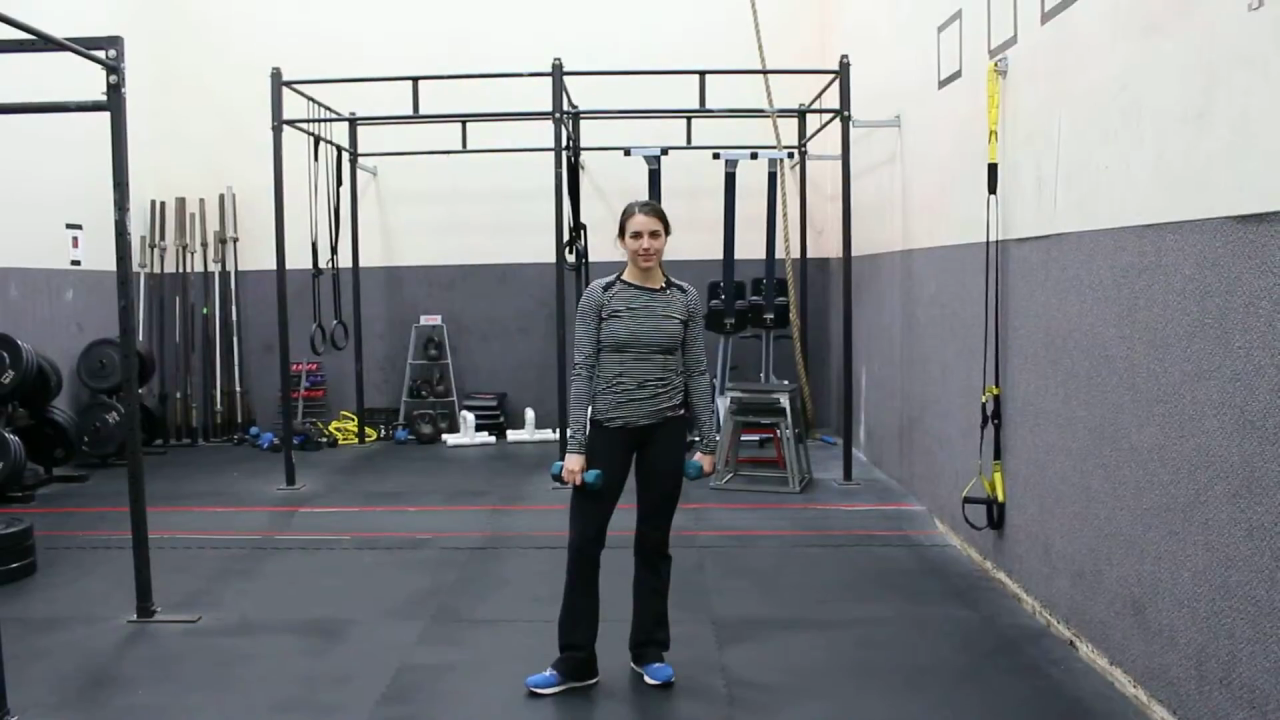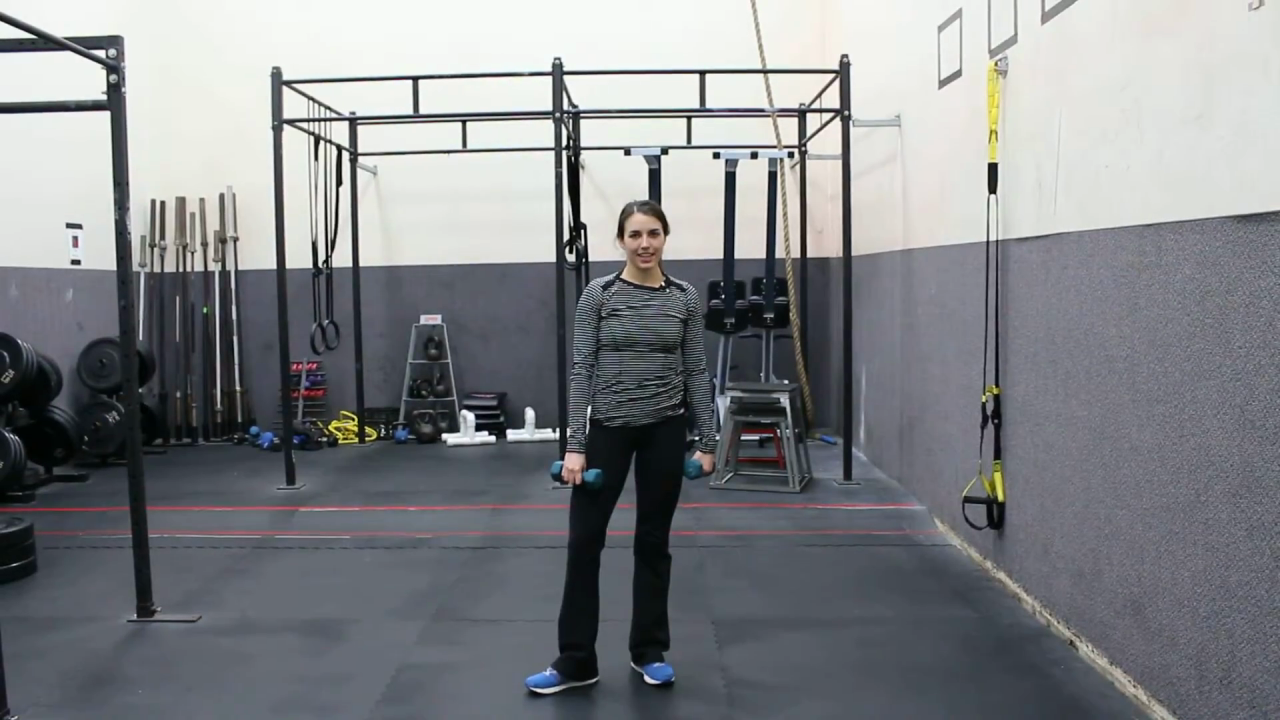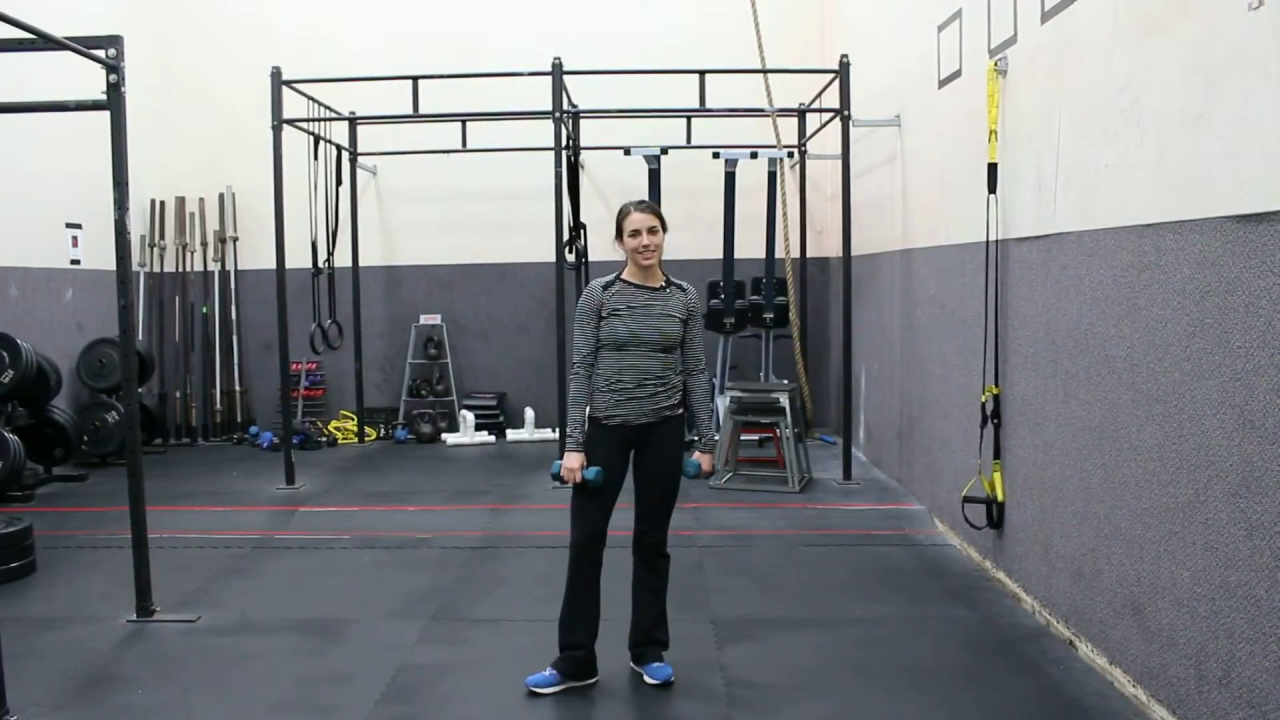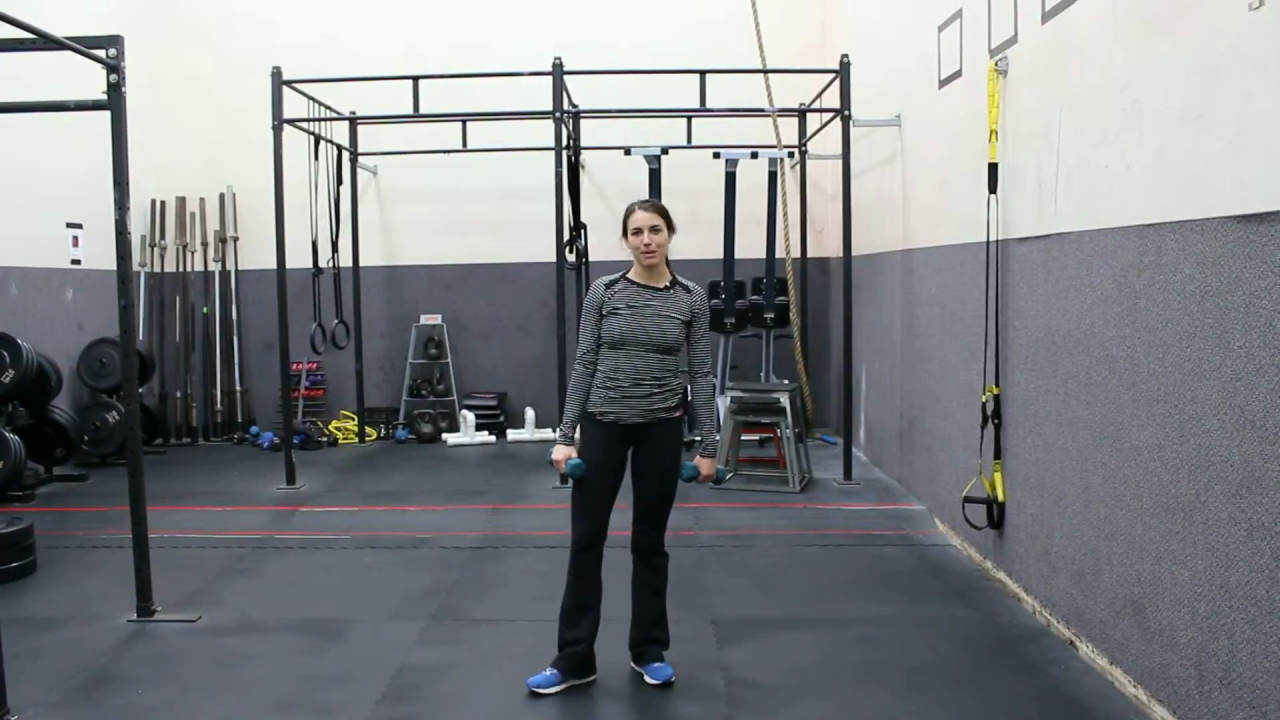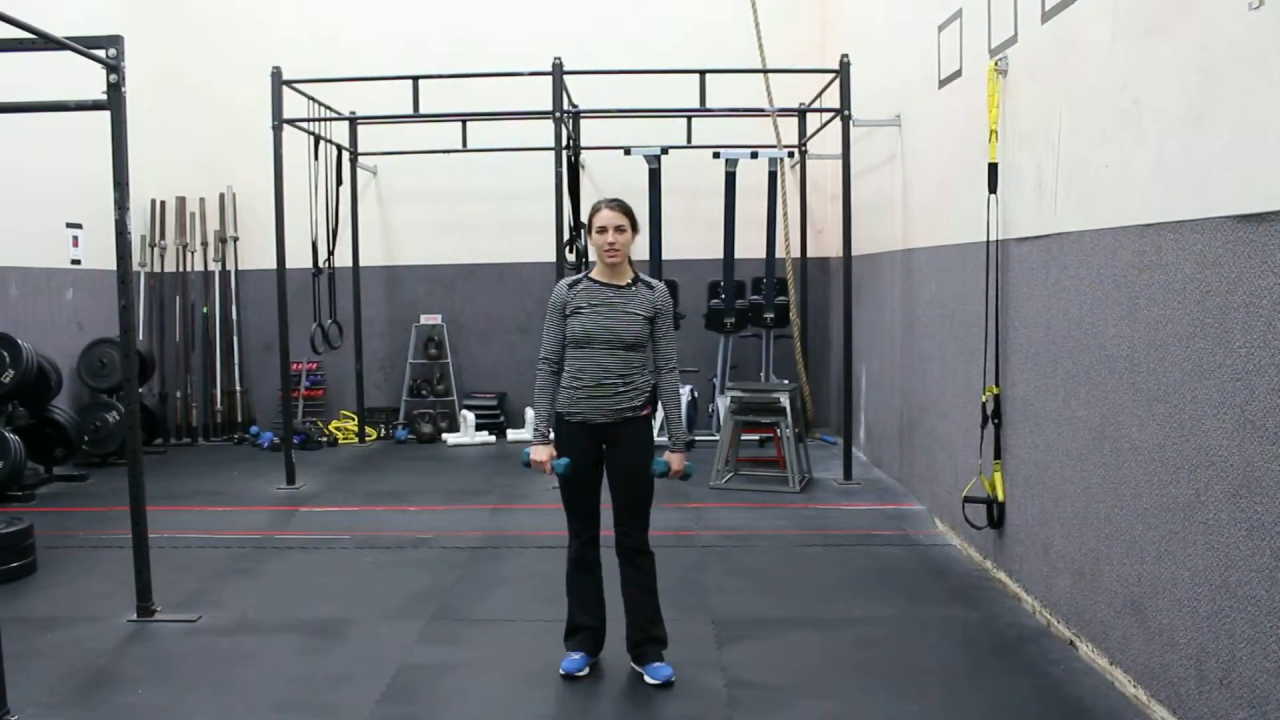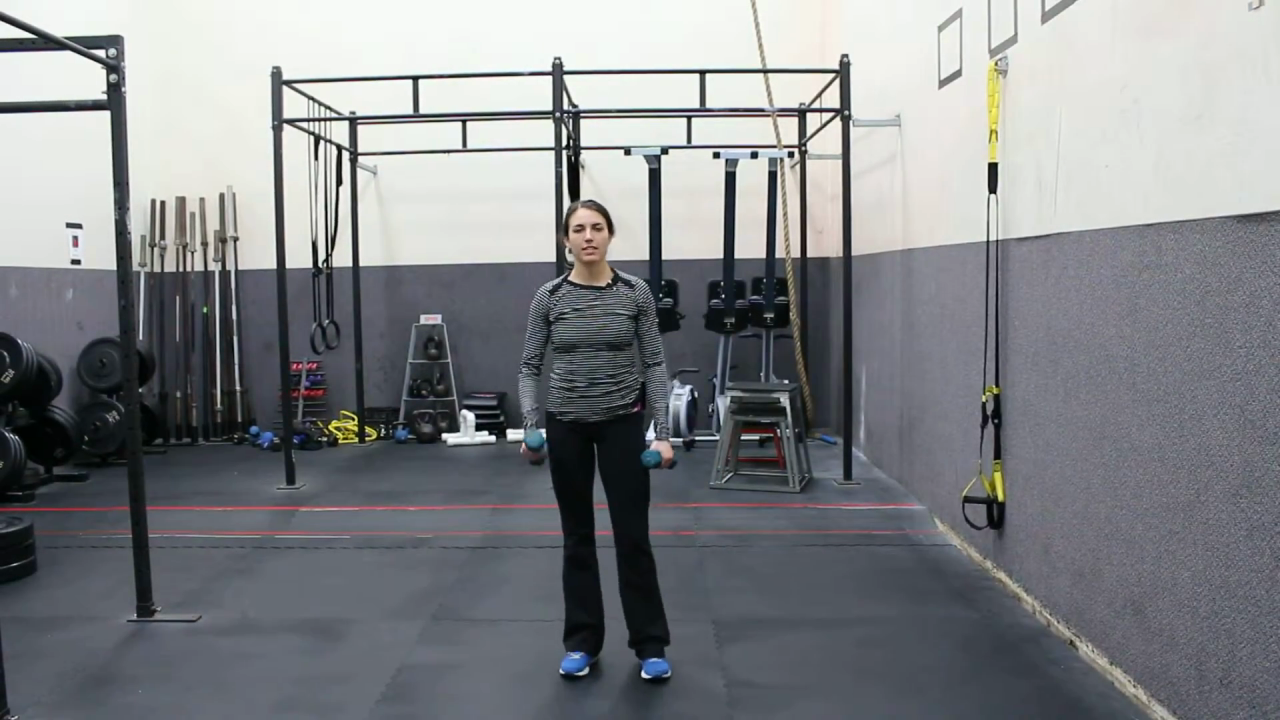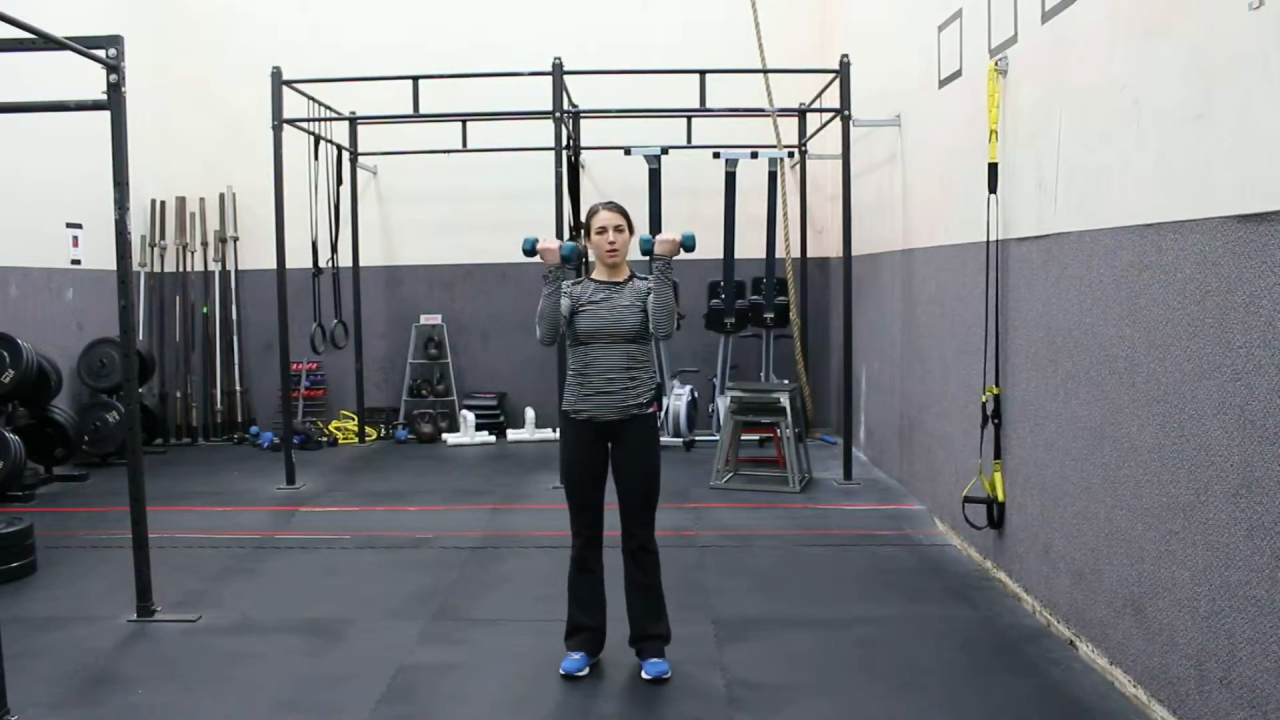
dt=0.7s
person 1, frame 1
left shoulder: (686, 298)
right shoulder: (599, 294)
left elbow: (697, 373)
right elbow: (582, 371)
left wrist: (708, 442)
right wrist: (575, 445)
left hip: (665, 430)
right hip: (609, 428)
left knee: (654, 542)
right knee: (583, 541)
left ankle: (650, 652)
right ankle: (575, 661)
person 1, frame 2
left shoulder: (685, 298)
right shoulder: (598, 294)
left elbow: (696, 372)
right elbow: (582, 370)
left wrist: (707, 441)
right wrist: (574, 444)
left hip: (665, 430)
right hip: (608, 428)
left knee: (653, 542)
right knee: (584, 541)
left ankle: (650, 652)
right ankle: (575, 661)
person 1, frame 3
left shoulder: (685, 297)
right shoulder: (598, 294)
left elbow: (696, 372)
right elbow: (581, 370)
left wrist: (706, 441)
right wrist: (574, 443)
left hip: (663, 430)
right hip: (607, 428)
left knee: (652, 541)
right knee: (585, 541)
left ankle: (649, 651)
right ankle: (575, 661)
person 1, frame 4
left shoulder: (691, 298)
right shoulder: (603, 292)
left elbow: (701, 375)
right elbow: (584, 365)
left wrist: (708, 446)
right wrist: (565, 435)
left hip: (661, 428)
right hip: (603, 424)
left knee: (650, 541)
right knee: (586, 540)
left ankle: (649, 651)
right ankle: (573, 661)
person 1, frame 5
left shoulder: (655, 295)
right shoulder: (566, 292)
left elbow: (667, 370)
right elbow: (548, 365)
left wrist: (677, 442)
right wrist: (541, 435)
left hip: (631, 426)
right hip: (575, 426)
left knee: (633, 539)
right knee: (582, 537)
left ankle: (647, 649)
right ankle: (582, 643)
person 1, frame 6
left shoulder: (636, 292)
right shoulder: (548, 296)
left elbow: (654, 362)
right elbow: (530, 366)
left wrist: (662, 428)
right wrist: (529, 422)
left hip: (622, 422)
right hip: (566, 424)
left knee: (632, 534)
right knee: (577, 536)
left ankle: (650, 644)
right ankle: (582, 642)
person 1, frame 7
left shoulder: (648, 286)
right shoulder: (571, 290)
left elbow: (663, 329)
right elbow: (548, 335)
left wrist: (663, 265)
right wrist: (552, 273)
left hip: (636, 421)
right hip: (580, 421)
left knee: (639, 535)
right knee: (584, 535)
left ankle: (651, 644)
right ankle: (582, 642)
